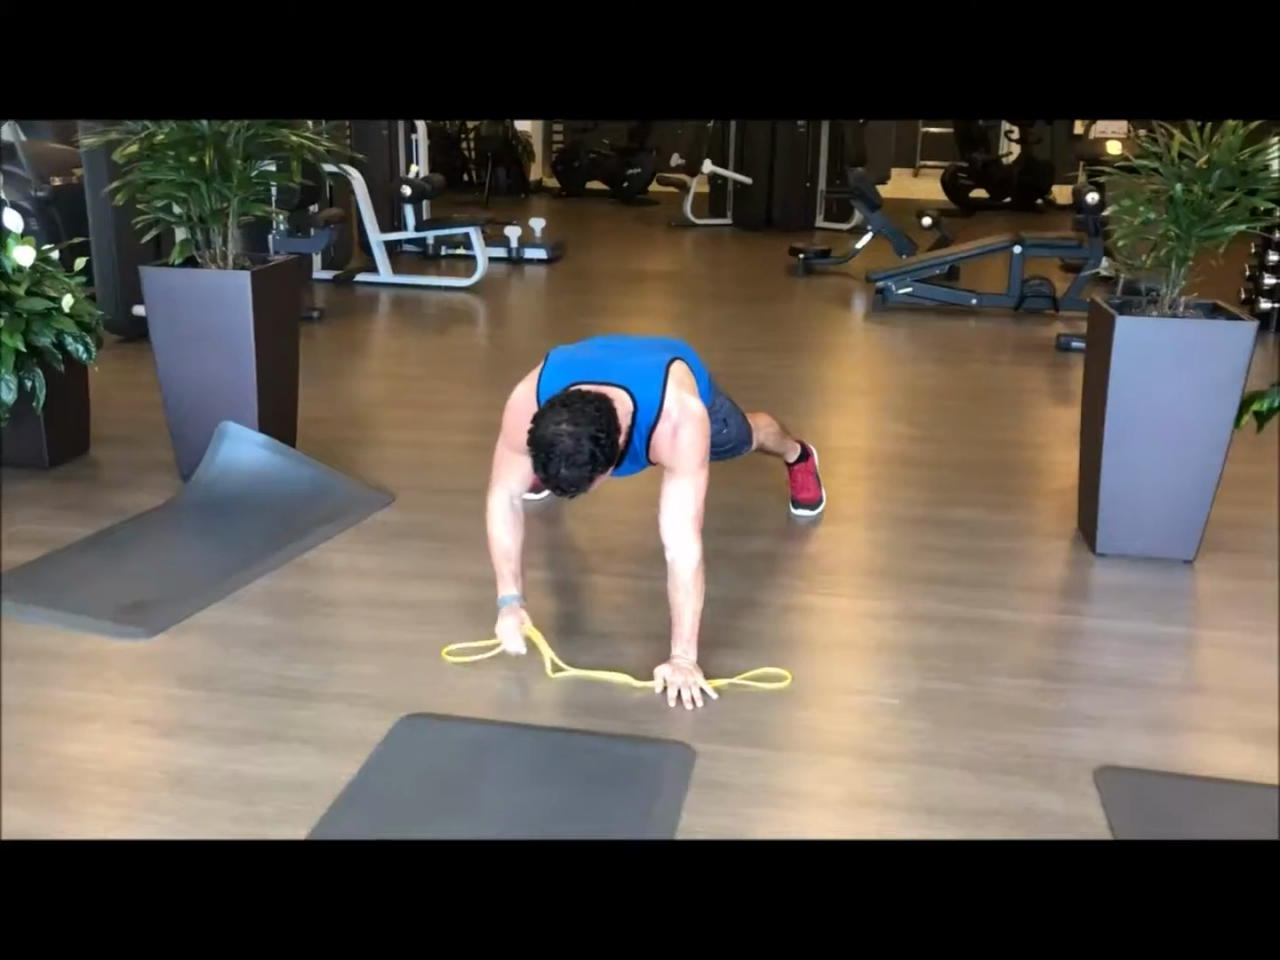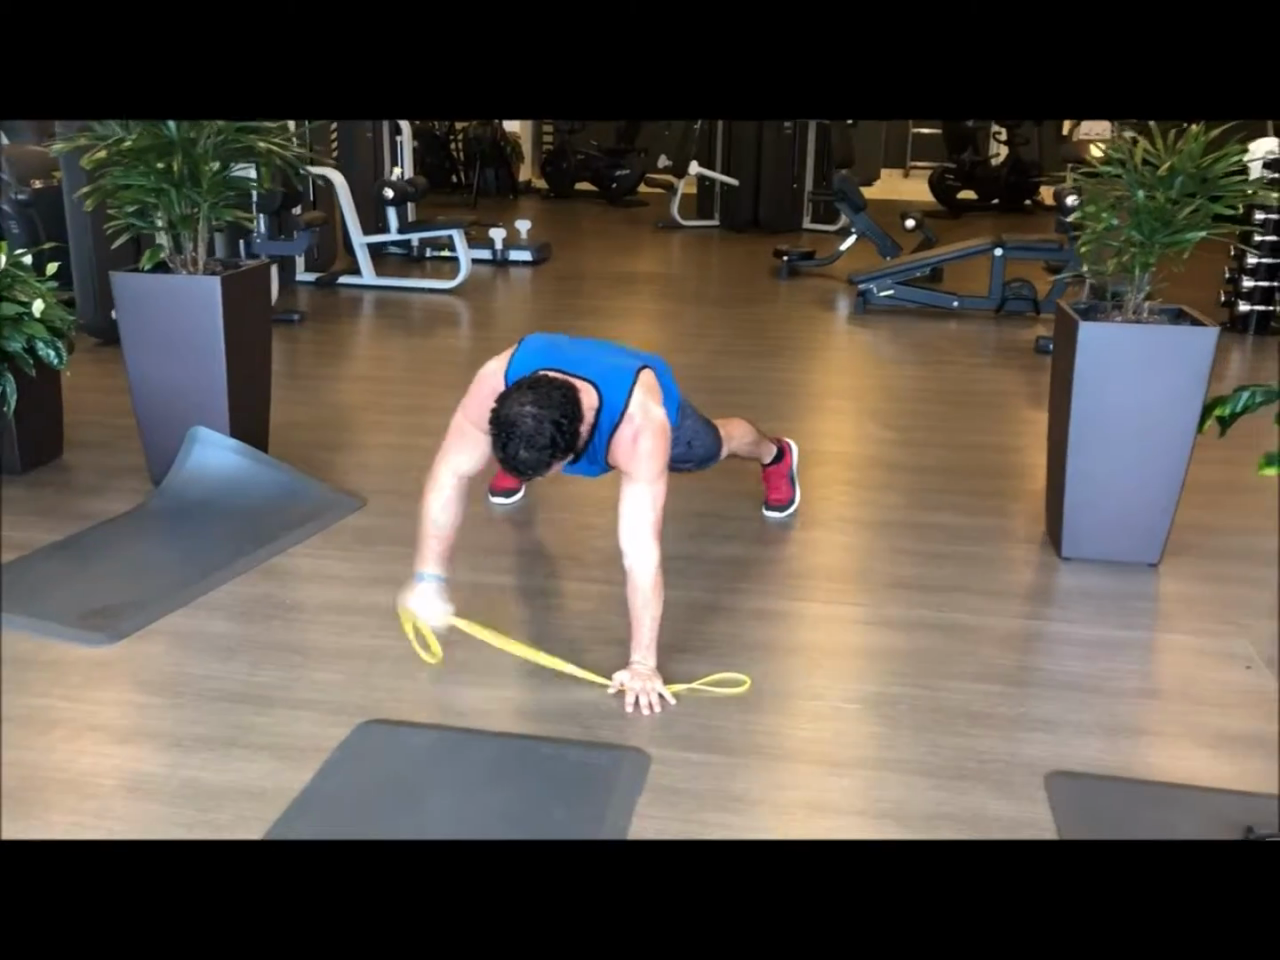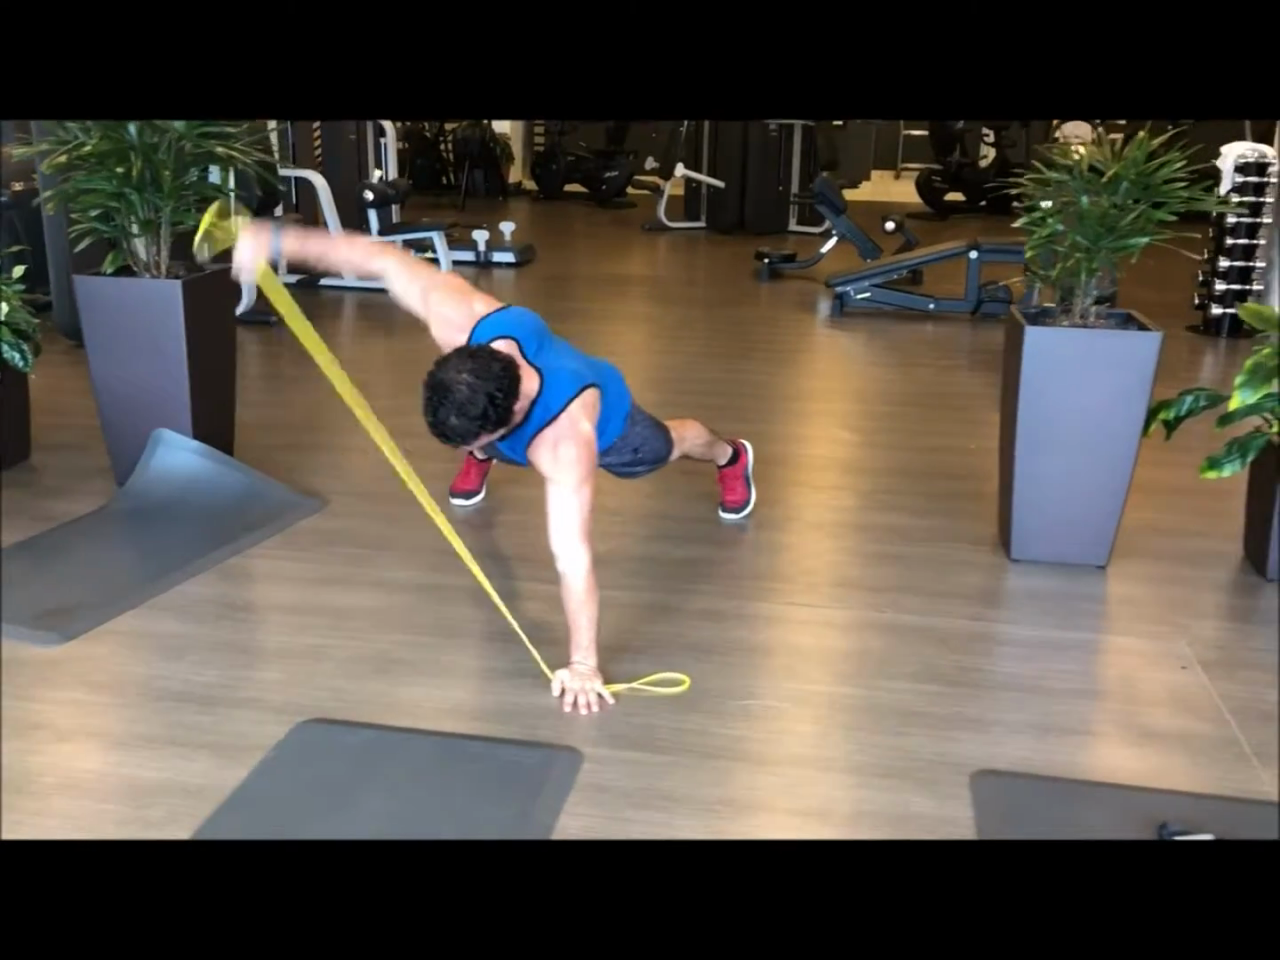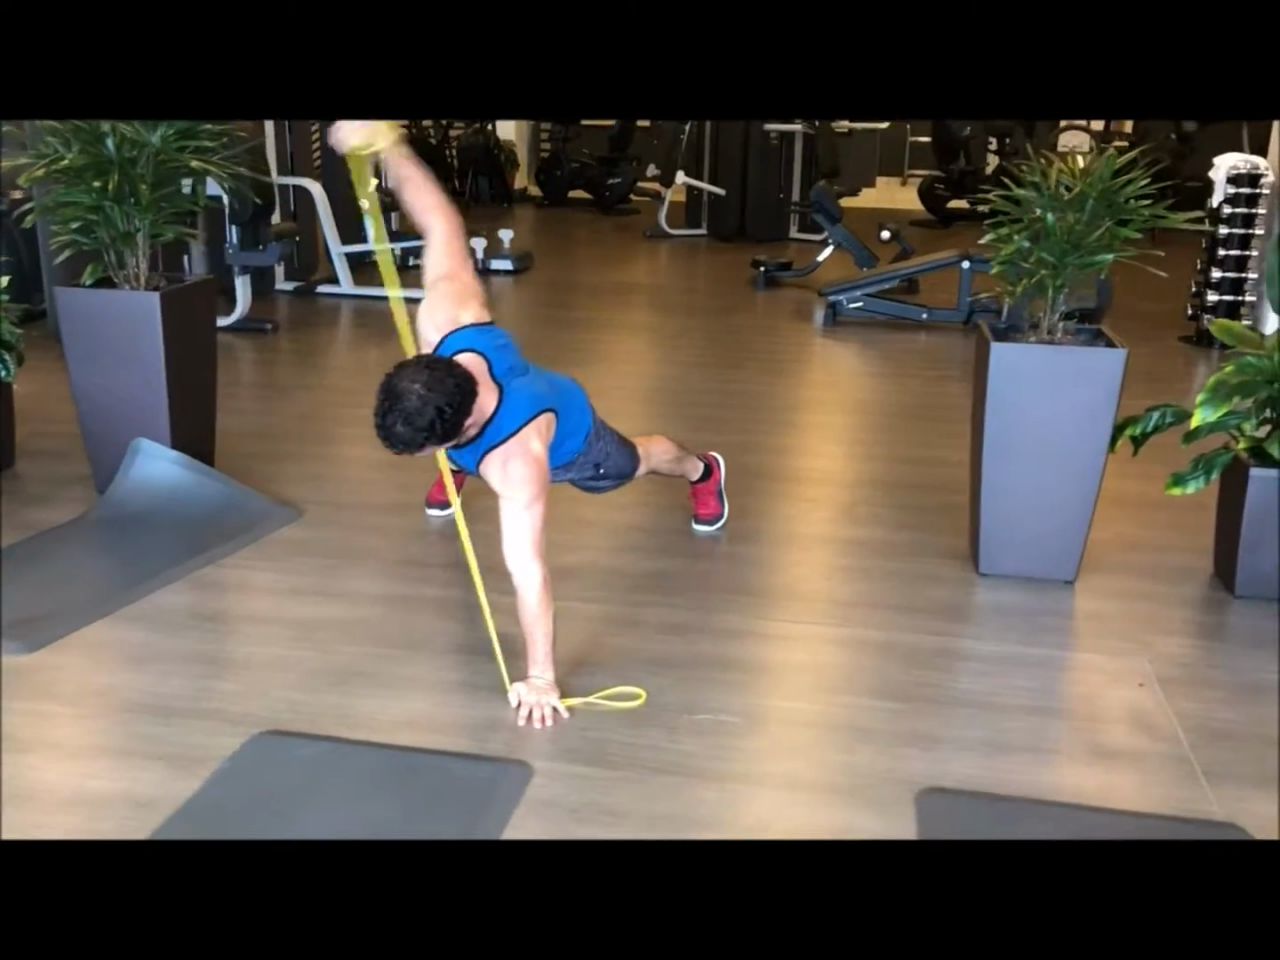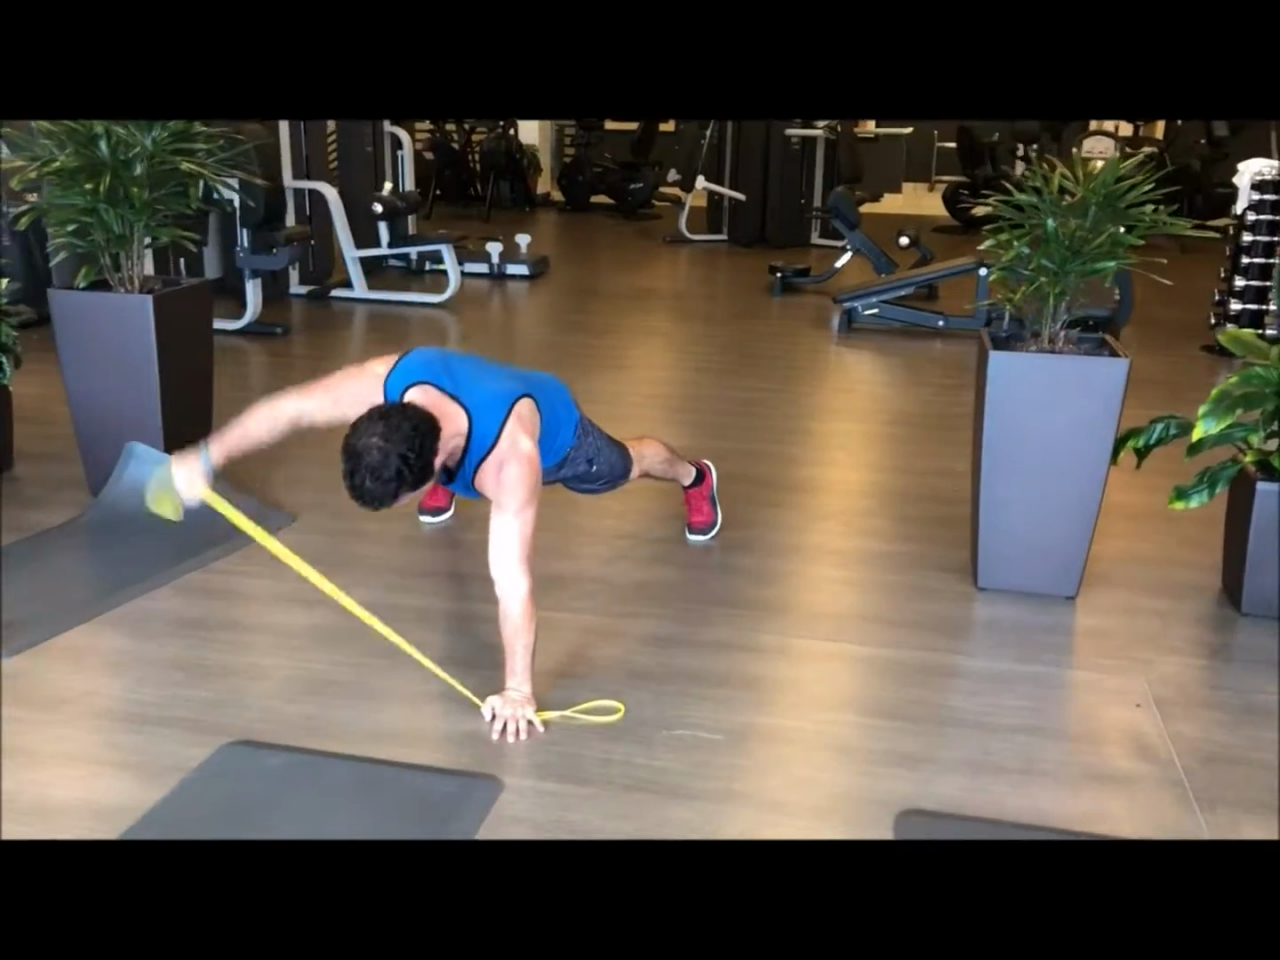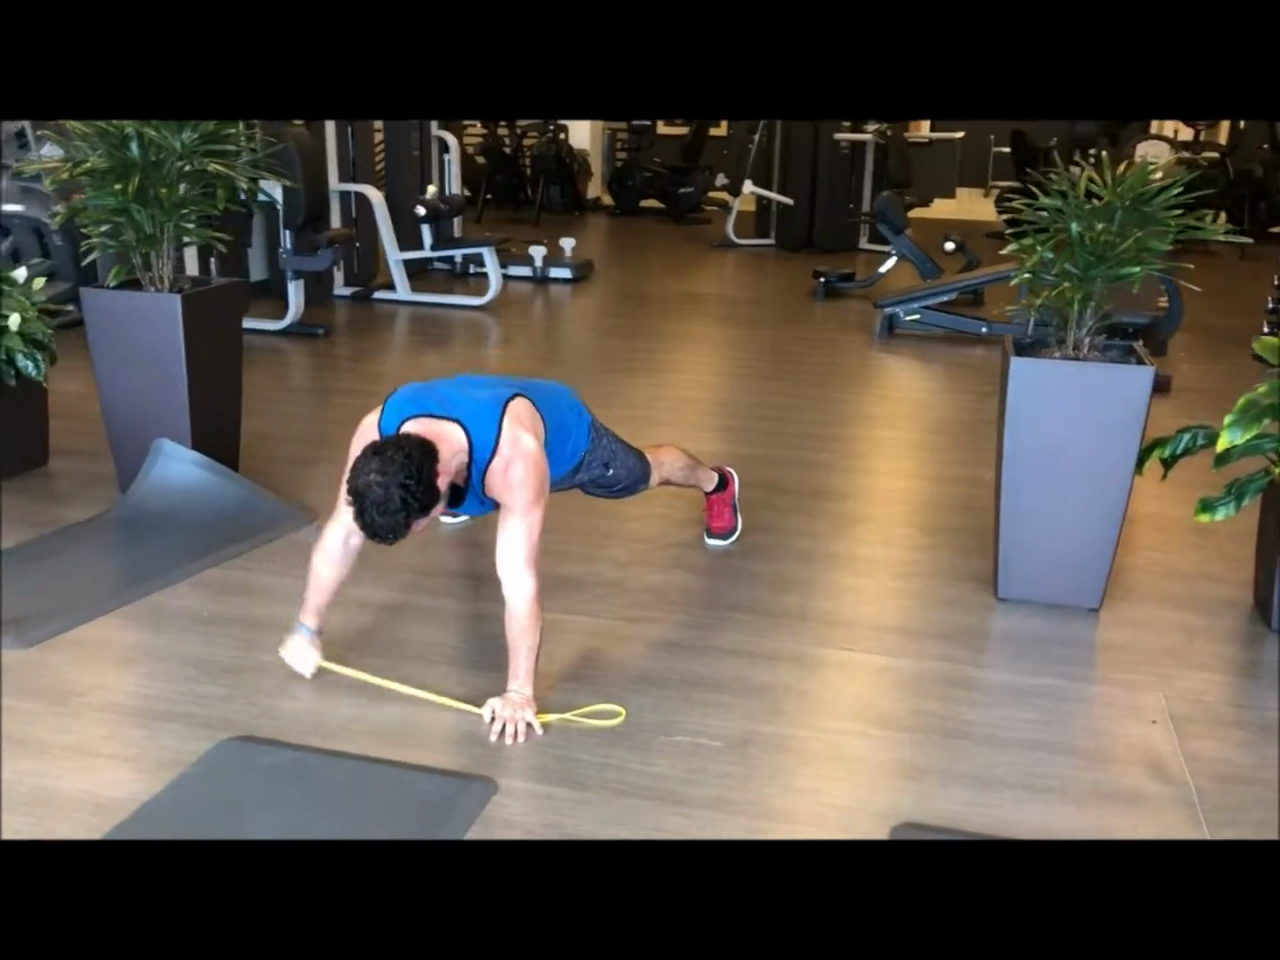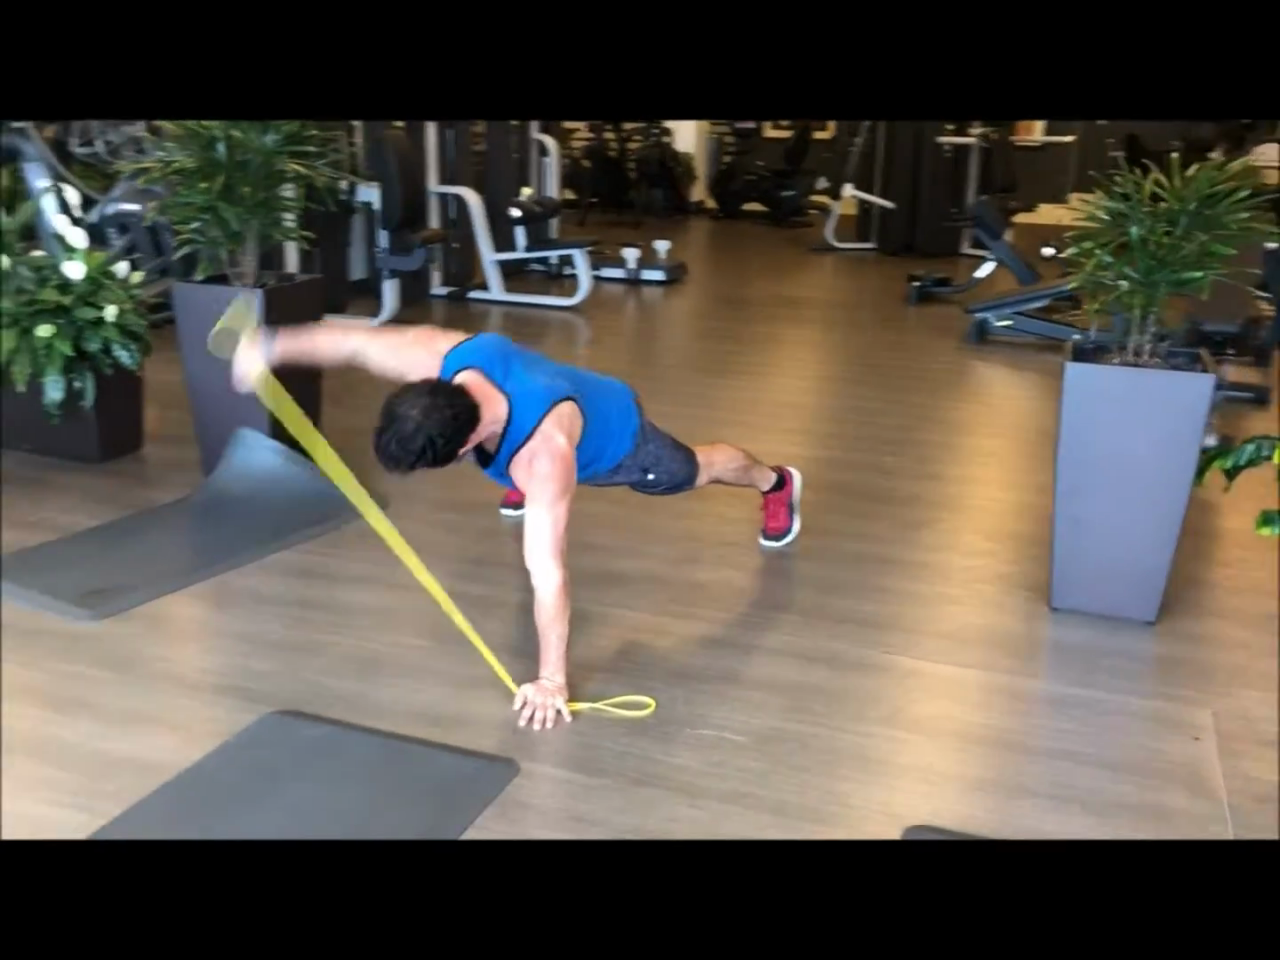
dt=0.4s
person 1, frame 1
left shoulder: (678, 421)
right shoulder: (528, 404)
left elbow: (682, 545)
right elbow: (504, 497)
left wrist: (683, 658)
right wrist: (509, 600)
left hip: (677, 379)
left knee: (743, 438)
left ankle: (797, 454)
person 1, frame 2
left shoulder: (640, 428)
right shoulder: (498, 382)
left elbow: (641, 552)
right elbow: (449, 475)
left wrist: (642, 664)
right wrist: (428, 577)
left knee: (713, 444)
right knee: (521, 464)
left ankle: (774, 453)
right ankle: (513, 473)
person 1, frame 3
left shoulder: (565, 441)
right shoulder: (477, 324)
left elbow: (572, 559)
right elbow: (388, 262)
left wrist: (582, 666)
right wrist: (278, 240)
left hip: (609, 432)
left knee: (666, 446)
right knee: (480, 448)
left ankle: (729, 455)
right ankle: (483, 463)
person 1, frame 4
left shoulder: (513, 459)
right shoulder: (448, 328)
left elbow: (528, 573)
right elbow: (443, 230)
left wrist: (540, 680)
right wrist: (386, 146)
left hip: (569, 443)
right hip: (527, 393)
left knee: (635, 462)
right knee: (445, 463)
left ankle: (700, 471)
right ankle: (456, 471)
person 1, frame 5
left shoulder: (507, 460)
right shoulder: (387, 383)
left elbow: (512, 582)
right elbow: (289, 408)
left wrist: (517, 691)
right wrist: (207, 457)
left hip: (556, 434)
right hip: (501, 395)
left knee: (625, 465)
right knee: (440, 488)
left ankle: (693, 474)
right ankle: (450, 488)
person 1, frame 6
left shoulder: (513, 460)
right shoulder: (378, 432)
left elbow: (519, 584)
right elbow: (341, 534)
left wrist: (519, 693)
right wrist: (306, 629)
left hip: (571, 441)
left knee: (647, 472)
right knee: (467, 500)
left ankle: (716, 482)
right ankle: (477, 498)
person 1, frame 7
left shoulder: (541, 454)
right shoulder: (449, 358)
left elbow: (547, 573)
right elbow: (357, 341)
left wrist: (551, 681)
right wrist: (273, 344)
left hip: (619, 444)
right hip: (572, 402)
left knee: (695, 469)
left ankle: (775, 482)
